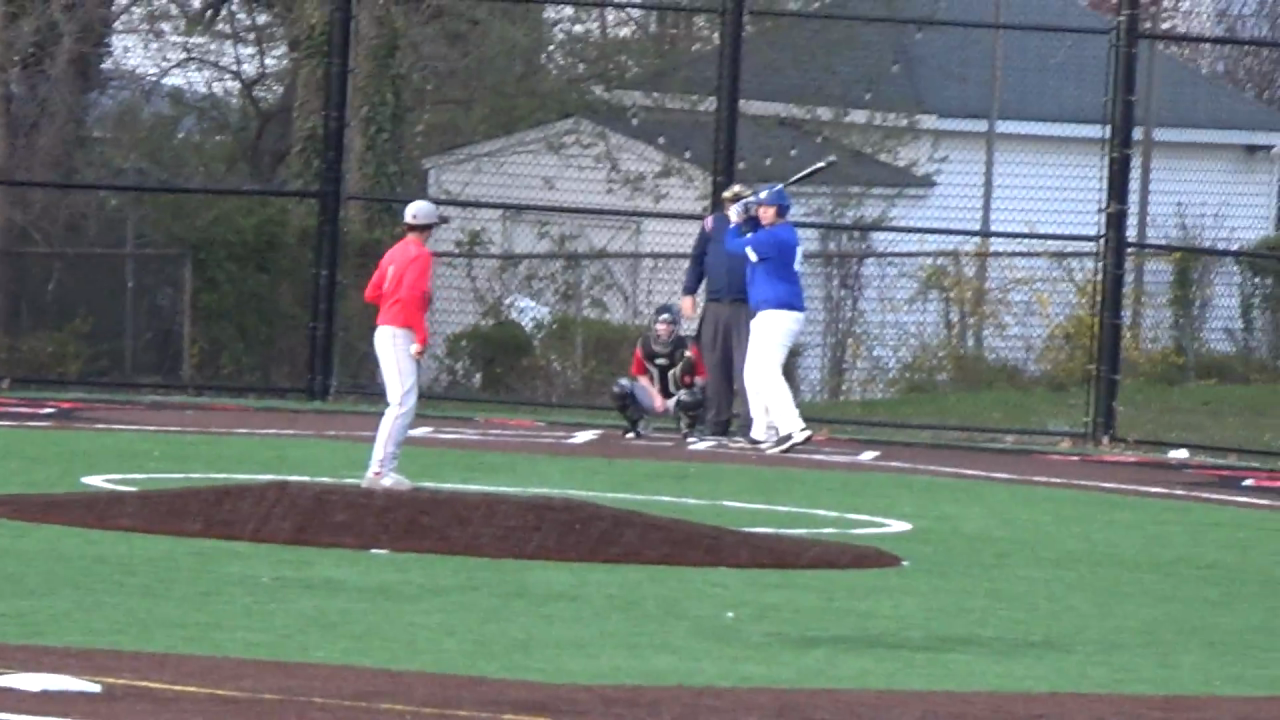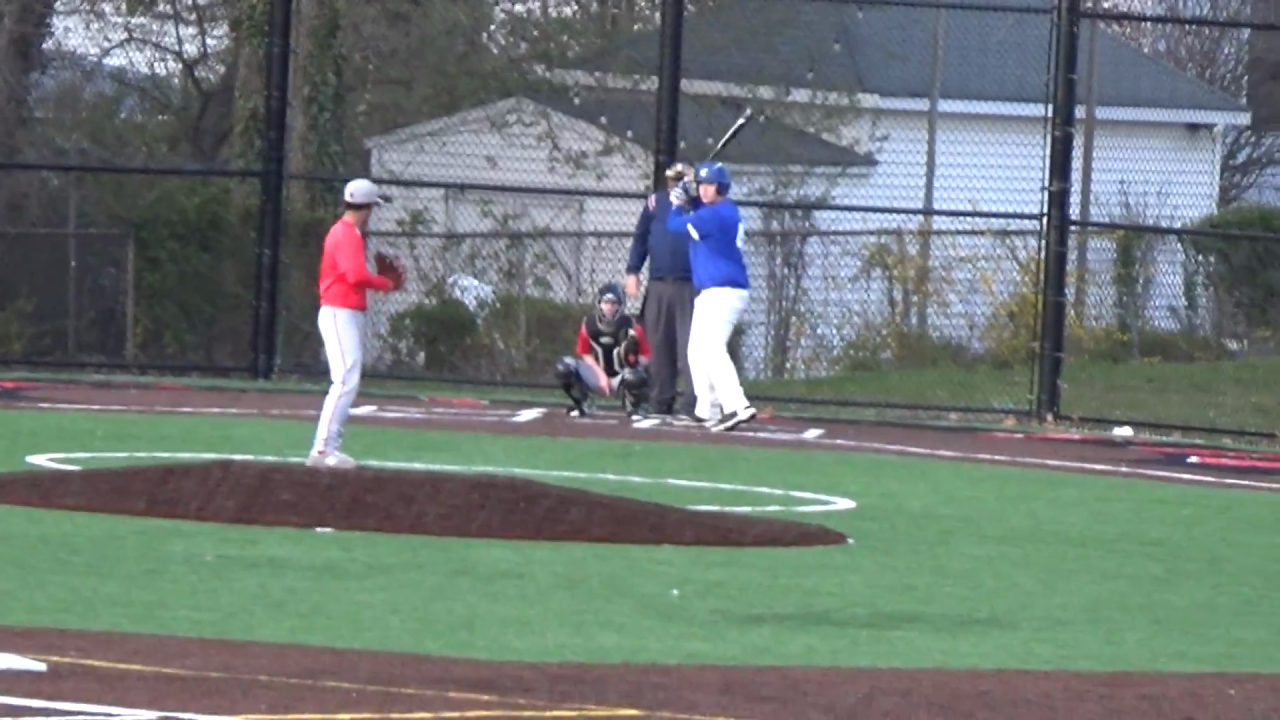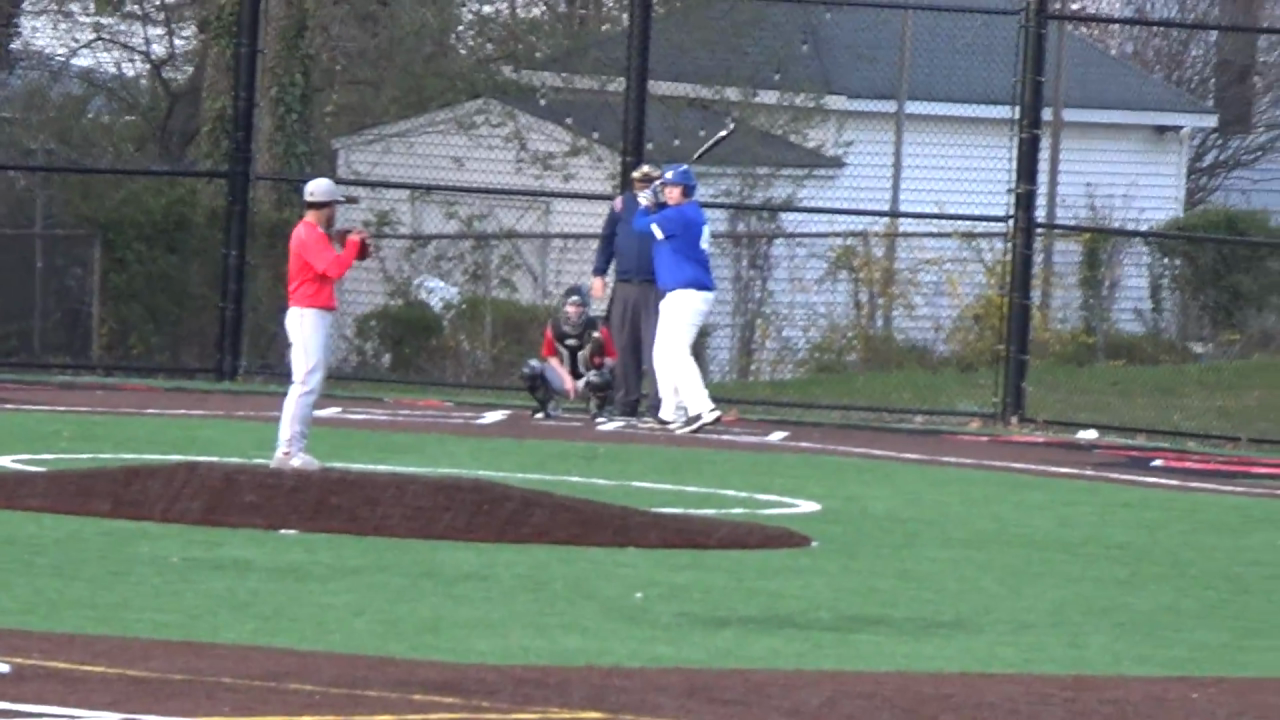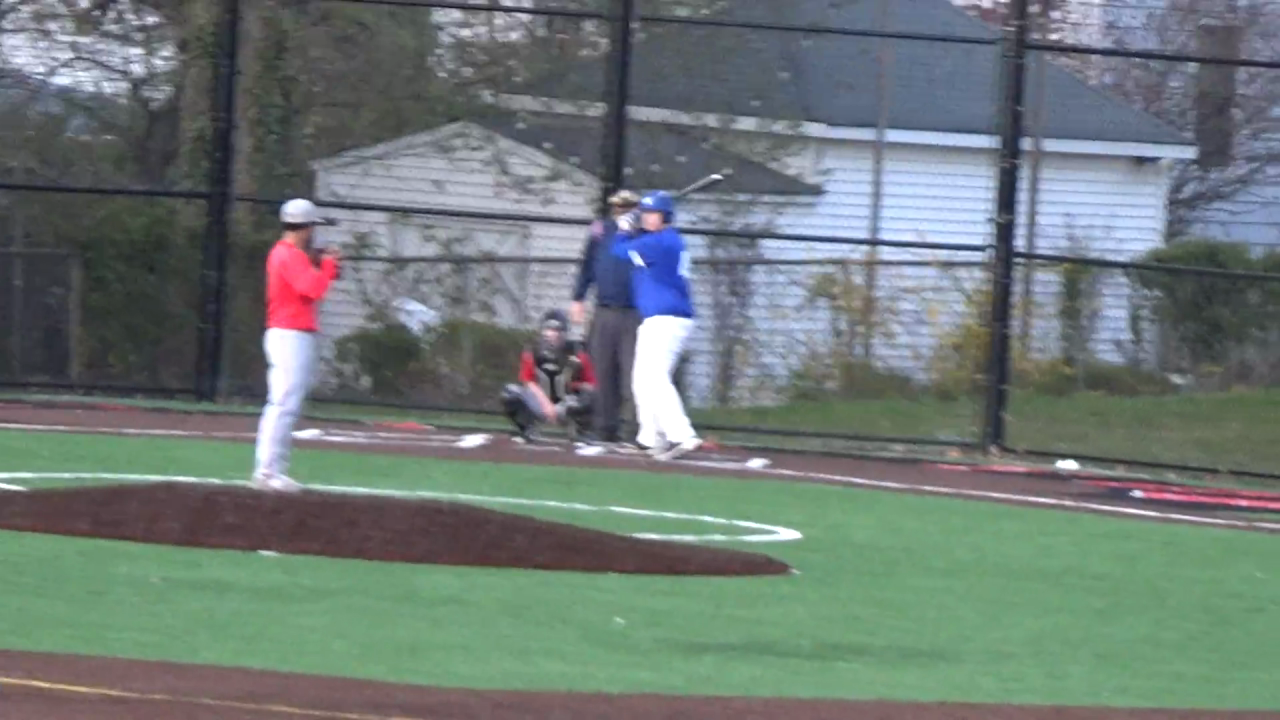
dt=0.3s
person 1, frame 1
left shoulder: (394, 252)
right shoulder: (420, 254)
left elbow: (371, 294)
right elbow: (412, 296)
right wrist: (422, 337)
left hip: (386, 333)
right hip: (400, 335)
left knee: (401, 405)
right knee: (403, 404)
left ankle: (384, 468)
right ankle: (378, 471)
person 1, frame 2
left shoulder: (344, 231)
right shoulder: (347, 233)
right elbow: (356, 275)
left wrist: (379, 277)
right wrist: (385, 282)
left hip: (345, 315)
right hip: (340, 314)
left knee: (347, 382)
right knee: (346, 382)
left ankle: (329, 447)
right ankle: (322, 450)
person 1, frame 3
left shoulder: (313, 233)
right shoulder: (309, 234)
left elbow: (327, 268)
right elbow: (335, 268)
left wrist: (350, 247)
right wrist: (353, 243)
left hip: (316, 315)
right hip: (308, 314)
left knee: (311, 384)
right knee: (305, 383)
left ankle: (294, 449)
right ankle: (286, 451)
person 1, frame 4
left shoulder: (287, 253)
right shoulder: (290, 255)
left elbow: (307, 287)
right elbow: (315, 289)
left wrist: (324, 267)
right wrist: (328, 265)
left hip: (296, 336)
right hip: (289, 336)
left knee: (290, 405)
right knee: (283, 403)
left ankle: (273, 470)
right ankle: (266, 473)
person 2, frame 1
left shoulder: (774, 236)
right shoulder: (779, 232)
left elbow: (733, 245)
right elbow: (757, 227)
left wrist: (735, 223)
right wrist: (744, 217)
left hip: (778, 314)
right hip: (769, 314)
left knee: (767, 372)
right knee: (753, 373)
left ankle: (793, 428)
right ankle: (762, 432)
person 2, frame 2
left shoulder: (716, 213)
right shoulder: (722, 210)
left elbow: (675, 225)
right elbow: (698, 209)
left wrist: (678, 205)
right wrist: (685, 201)
left hip: (724, 292)
right hip: (713, 292)
left knee: (713, 349)
right knee: (697, 350)
left ankle: (738, 407)
right ankle: (707, 410)
person 2, frame 3
left shoulder: (679, 214)
right shoulder: (689, 212)
left elbow: (640, 224)
right elbow: (660, 217)
left wrist: (646, 206)
right wrist: (652, 204)
left hip: (688, 294)
right hip: (678, 294)
left knee: (676, 352)
right knee: (662, 353)
left ankle: (702, 409)
right ankle: (671, 412)
person 2, frame 4
left shoulder: (659, 241)
right shoulder: (668, 239)
left elbow: (620, 250)
right elbow: (637, 246)
left wrist: (626, 231)
right wrist: (632, 230)
left hip: (667, 319)
right hip: (657, 320)
left knee: (656, 377)
right knee: (642, 378)
left ankle: (682, 436)
right ankle: (650, 437)
person 3, frame 1
right shoulder: (713, 223)
right elbow: (697, 259)
right wrist: (688, 292)
left hip: (746, 308)
right hip: (715, 307)
left knee: (746, 368)
right knee: (714, 368)
right ankle: (716, 424)
person 3, frame 2
right shoulder: (656, 202)
right elbow: (641, 237)
right wrist: (632, 271)
left hip: (690, 286)
right hip: (658, 285)
left knee: (690, 346)
right knee: (659, 346)
left ankle: (692, 405)
right ankle: (660, 404)
person 3, frame 3
right shoulder: (622, 203)
right elbow: (607, 239)
right wrist: (598, 273)
left hip: (656, 288)
right hip: (624, 286)
left knee: (655, 348)
right knee: (624, 348)
left ankle: (657, 407)
right ankle: (625, 405)
person 3, frame 4
right shoulder: (601, 228)
right elbow: (587, 264)
right wrist: (578, 299)
left hip: (635, 314)
right hip: (604, 313)
left knee: (634, 374)
right knee: (604, 373)
right ankle: (604, 430)
